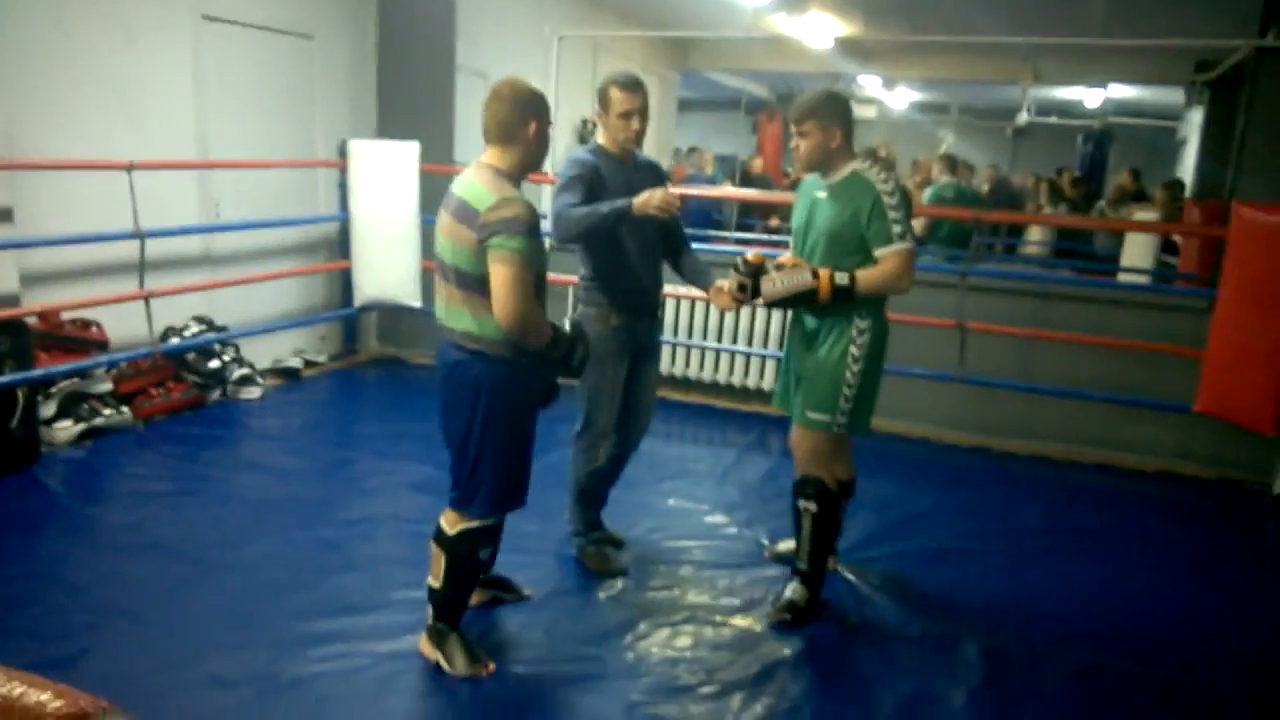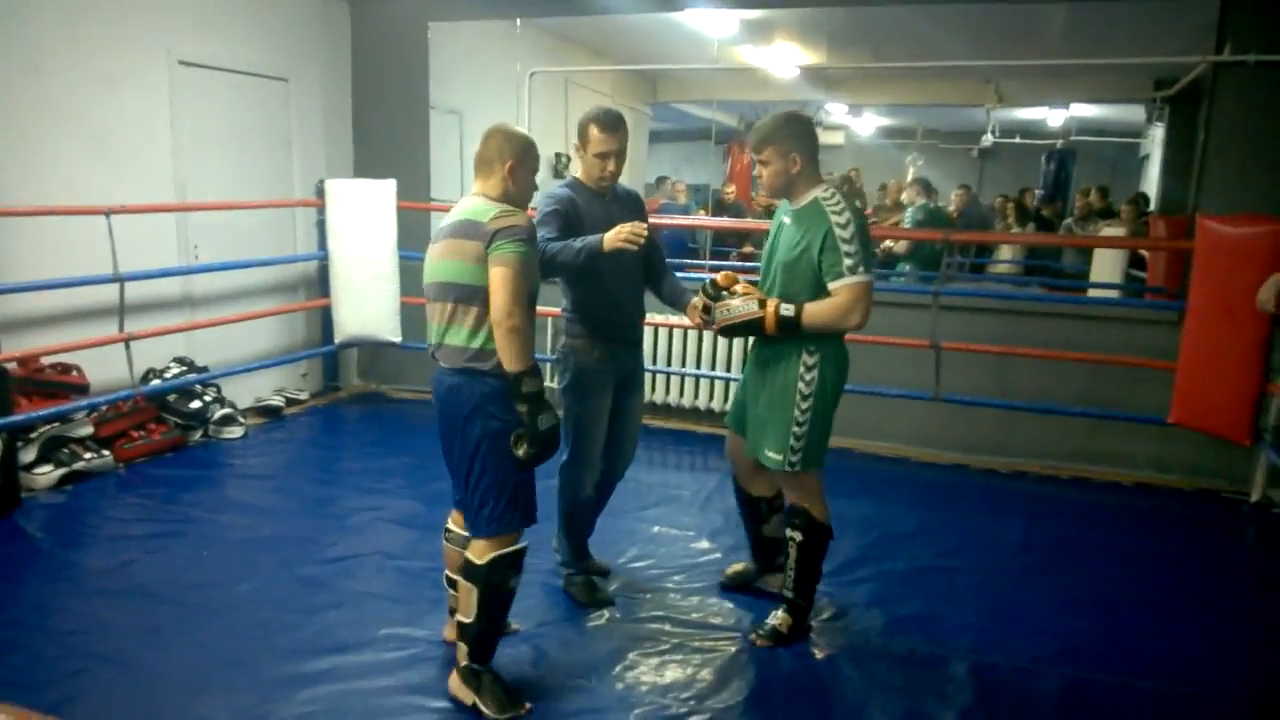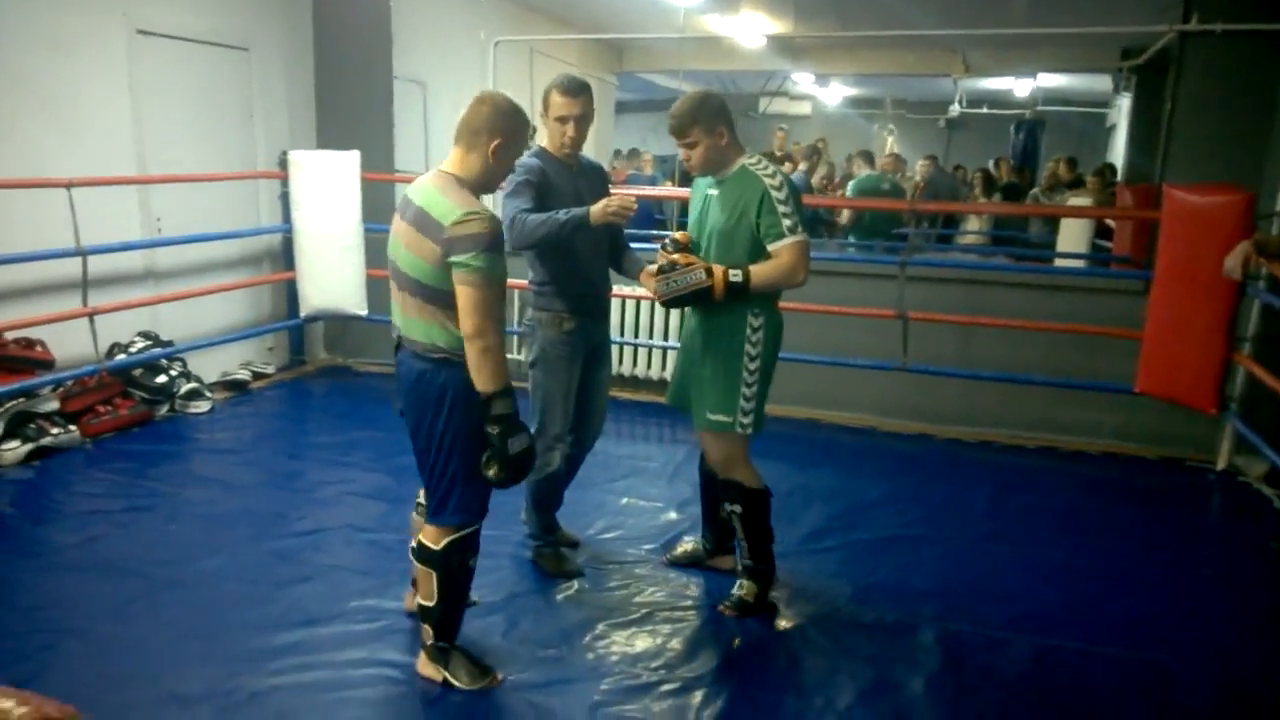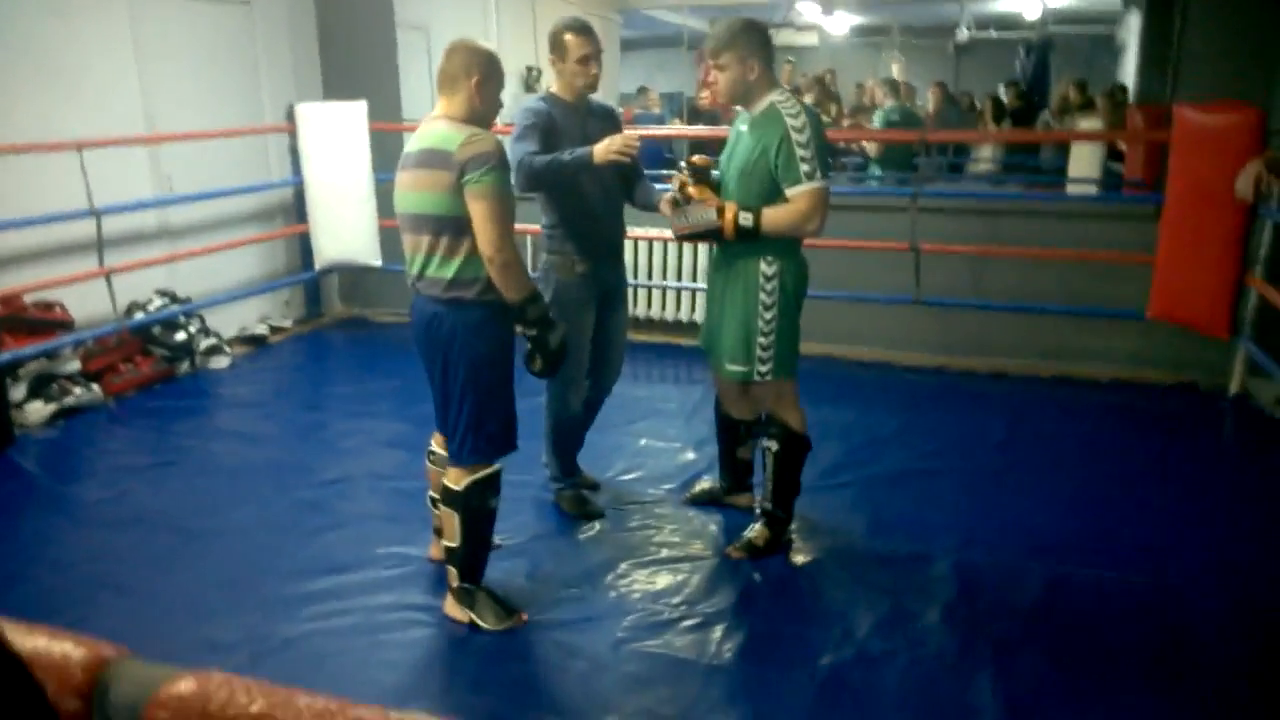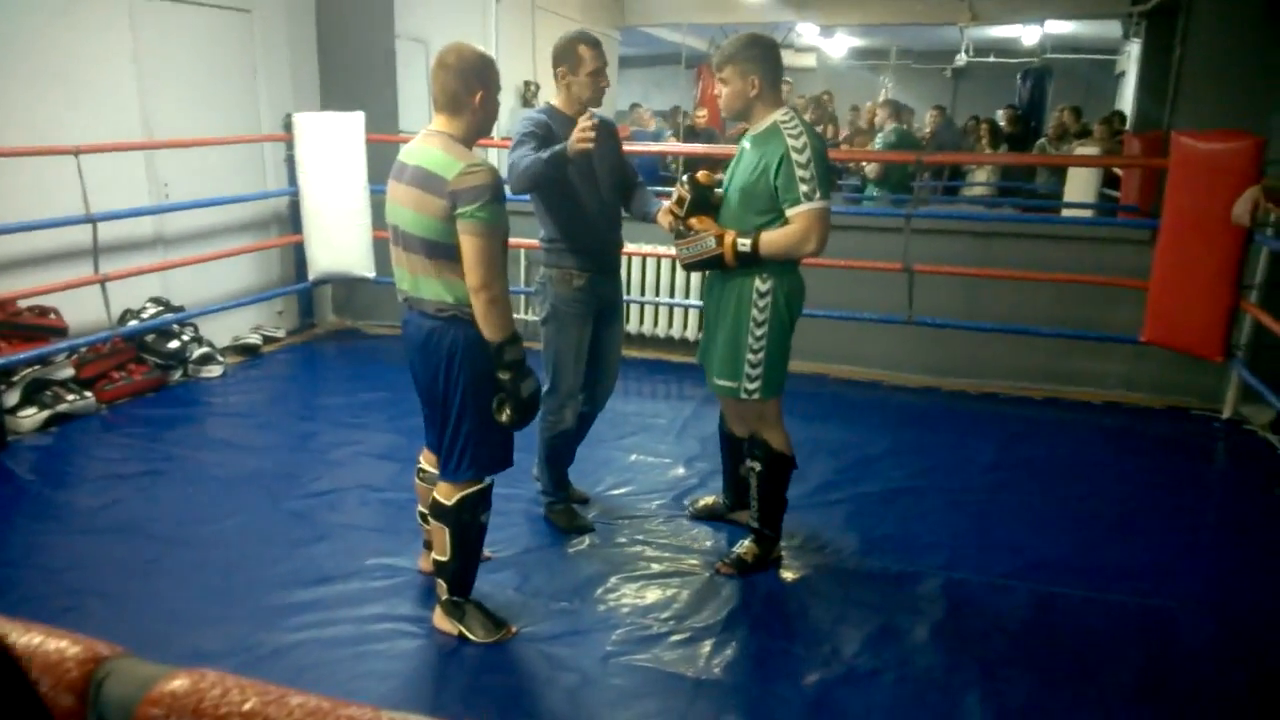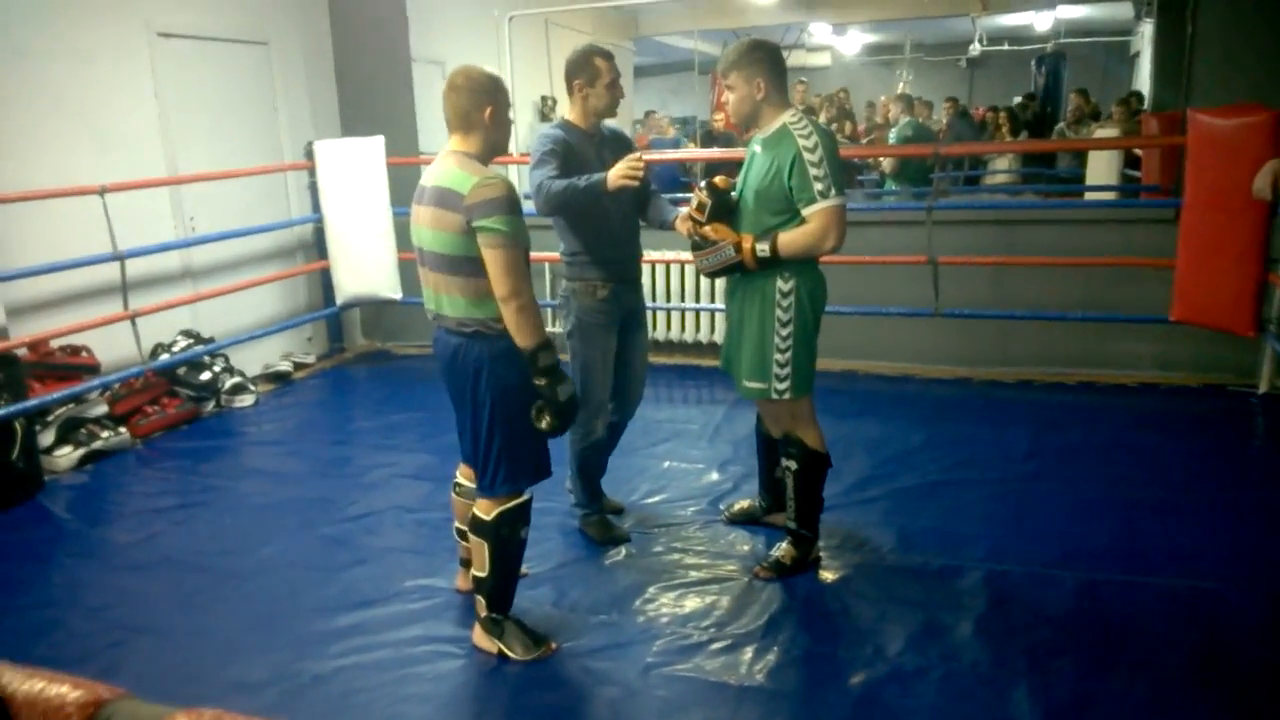
dt=0.7s
person 1, frame 1
left shoulder: (467, 184)
right shoulder: (510, 209)
right elbow: (512, 313)
left wrist: (543, 348)
right wrist: (558, 345)
left hip: (466, 355)
right hip: (489, 369)
left knee: (496, 487)
right knee: (474, 502)
left ankle: (477, 580)
right ankle: (439, 630)
person 1, frame 2
left shoulder: (449, 224)
right shoulder: (508, 224)
right elbow: (508, 319)
right wrist: (532, 398)
left hip: (450, 379)
right hip: (486, 388)
left knee: (469, 509)
right knee: (498, 532)
left ankle: (462, 616)
right ankle: (471, 670)
person 1, frame 3
left shoulder: (417, 191)
right shoulder: (474, 223)
right elbow: (479, 334)
right wrist: (504, 417)
left hip: (413, 360)
right hip: (449, 377)
left knee: (436, 489)
right knee: (456, 511)
left ankle: (424, 588)
right ankle: (438, 650)
person 1, frame 4
left shoulder: (412, 149)
right shoulder: (477, 147)
right elbow: (497, 252)
right wrist: (537, 315)
left hip: (427, 307)
right hip: (469, 316)
left knee: (449, 431)
right knee: (478, 453)
left ankle: (443, 537)
right ankle: (464, 591)
person 1, frame 5
left shoulder: (406, 157)
right shoulder: (473, 175)
right elbow: (485, 288)
right wrist: (512, 365)
left hip: (417, 323)
right hip: (459, 335)
left knee: (438, 447)
right knee: (468, 470)
left ankle: (435, 550)
right ankle: (453, 603)
person 1, frame 6
left shoulder: (430, 178)
right shoulder: (487, 187)
right elbow: (512, 295)
right wrist: (547, 369)
left hip: (449, 339)
right hip: (489, 349)
left knee: (476, 462)
right knee: (505, 483)
left ankle: (472, 567)
right ankle: (492, 620)
person 2, frame 1
left shoulder: (875, 189)
right shoulder: (809, 185)
left elbow: (899, 273)
left wrist: (824, 284)
right wrist: (766, 274)
left hip: (849, 333)
right hip: (808, 328)
left knee: (808, 447)
right knee: (829, 443)
left ankle: (808, 583)
right ankle: (819, 542)
person 2, frame 2
left shoulder: (835, 218)
right shoulder: (786, 208)
left elbow: (852, 310)
left wrist: (771, 315)
right wrist: (741, 291)
left hip: (806, 365)
right hip: (769, 356)
left knee: (799, 483)
right knee: (741, 453)
left ankle: (796, 608)
right ankle: (767, 562)
person 2, frame 3
left shoulder: (765, 183)
right shoulder: (703, 183)
left elbow: (794, 268)
left wrist: (719, 280)
right wrist: (679, 257)
left hip: (742, 330)
right hip: (702, 324)
left knee: (727, 452)
right knee: (709, 443)
left ankle: (759, 572)
right ankle: (717, 543)
person 2, frame 4
left shoulder: (791, 122)
right shoulder: (747, 117)
left elbow: (810, 215)
left wrist: (729, 220)
right wrist: (705, 191)
left hip: (767, 274)
right hip: (732, 267)
left knee: (774, 396)
right knee: (730, 381)
left ankle: (776, 522)
right ankle: (734, 482)
person 2, frame 5
left shoulder: (793, 142)
right shoulder: (754, 138)
left elbow: (809, 236)
left wrist: (728, 245)
right wrist: (705, 208)
left hip: (760, 292)
right hip: (731, 287)
left knee: (760, 413)
right knee: (733, 403)
left ankle: (767, 539)
right ankle: (736, 499)
person 2, frame 6
left shoulder: (804, 140)
right shoulder: (761, 141)
left elbow: (827, 233)
left wrist: (747, 248)
right wrist: (716, 213)
left hip: (782, 292)
right hip: (751, 287)
left knee: (792, 412)
right knee: (766, 403)
left ankle: (804, 539)
right ankle: (772, 501)
person 3, frame 1
left shoulder: (651, 171)
right shoulder: (583, 166)
left elbow: (673, 243)
right elbow: (564, 225)
left wrist: (709, 282)
right wrist: (631, 207)
left hip: (646, 320)
right hip: (604, 320)
left knee: (633, 428)
right knee: (598, 430)
left ankle: (588, 514)
right ankle: (586, 534)
person 3, frame 2
left shoulder: (631, 201)
right shoulder: (561, 201)
left elbow: (654, 268)
right elbow: (541, 258)
left wrist: (686, 301)
right wrist: (602, 243)
left hip: (629, 348)
right hip: (587, 350)
left knee: (619, 455)
right knee: (583, 460)
left ankle: (576, 543)
right ankle: (573, 565)
person 3, frame 3
left shoulder: (595, 172)
right shoulder: (529, 171)
left elbow: (611, 243)
right elbow: (518, 231)
left wrist: (640, 269)
right wrist: (587, 215)
left hip: (596, 320)
right hip: (554, 323)
left knee: (588, 429)
right knee: (551, 434)
left ankle: (542, 512)
right ankle: (542, 537)
person 3, frame 4
left shoulder: (606, 115)
right shoulder: (537, 115)
left elbow: (630, 180)
right elbow: (525, 172)
left wrist: (660, 200)
right wrist: (591, 156)
left hip: (611, 262)
right hip: (568, 267)
left knee: (606, 371)
right knee: (570, 378)
left ankle: (565, 458)
right ankle: (564, 480)
person 3, frame 5
left shoulder: (606, 129)
right shoulder: (538, 126)
left elbow: (629, 187)
right elbow: (518, 177)
left wrist: (657, 210)
right wrist: (567, 150)
left hip: (607, 277)
right hip: (566, 281)
left knee: (600, 387)
right knee: (563, 392)
left ankle: (551, 469)
right ankle: (554, 495)
person 3, frame 6
left shoulder: (618, 139)
right shoulder: (554, 142)
left elbow: (644, 196)
right elbow: (544, 197)
left wrist: (674, 218)
right wrist: (605, 181)
left hip: (628, 285)
right hip: (588, 291)
left knee: (628, 395)
right knee: (593, 402)
left ankle: (586, 481)
right ankle: (588, 507)
